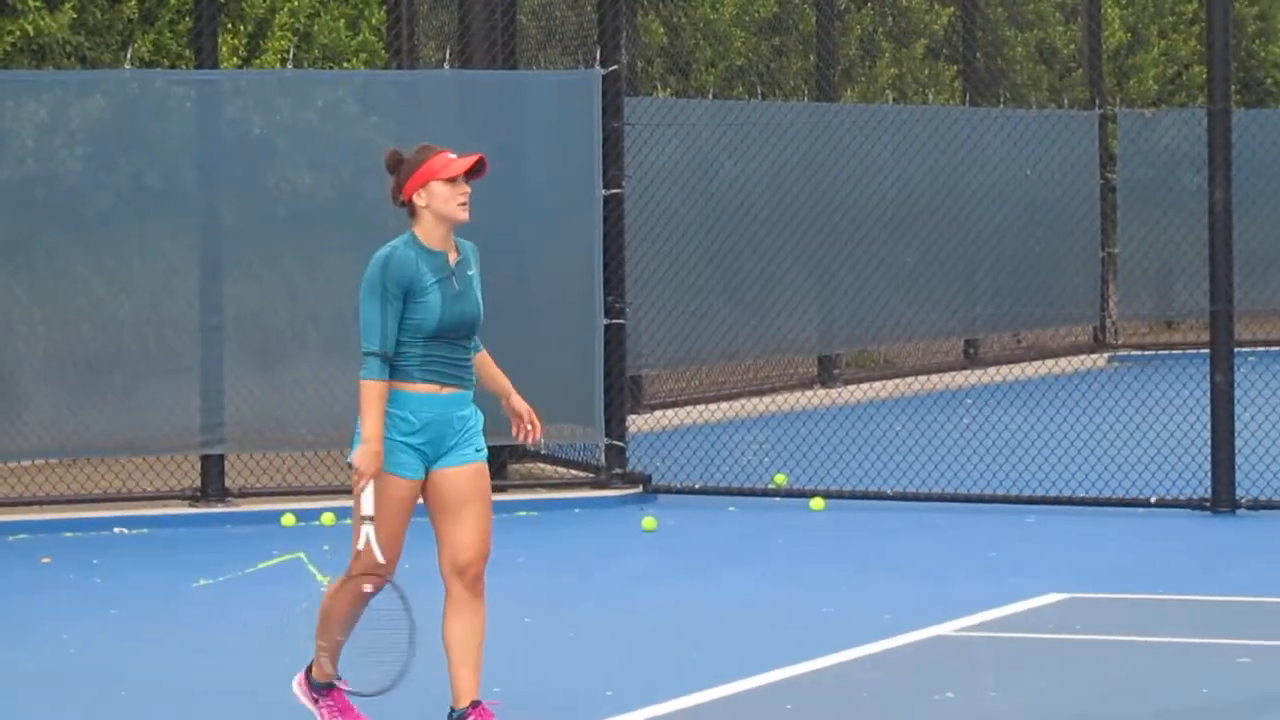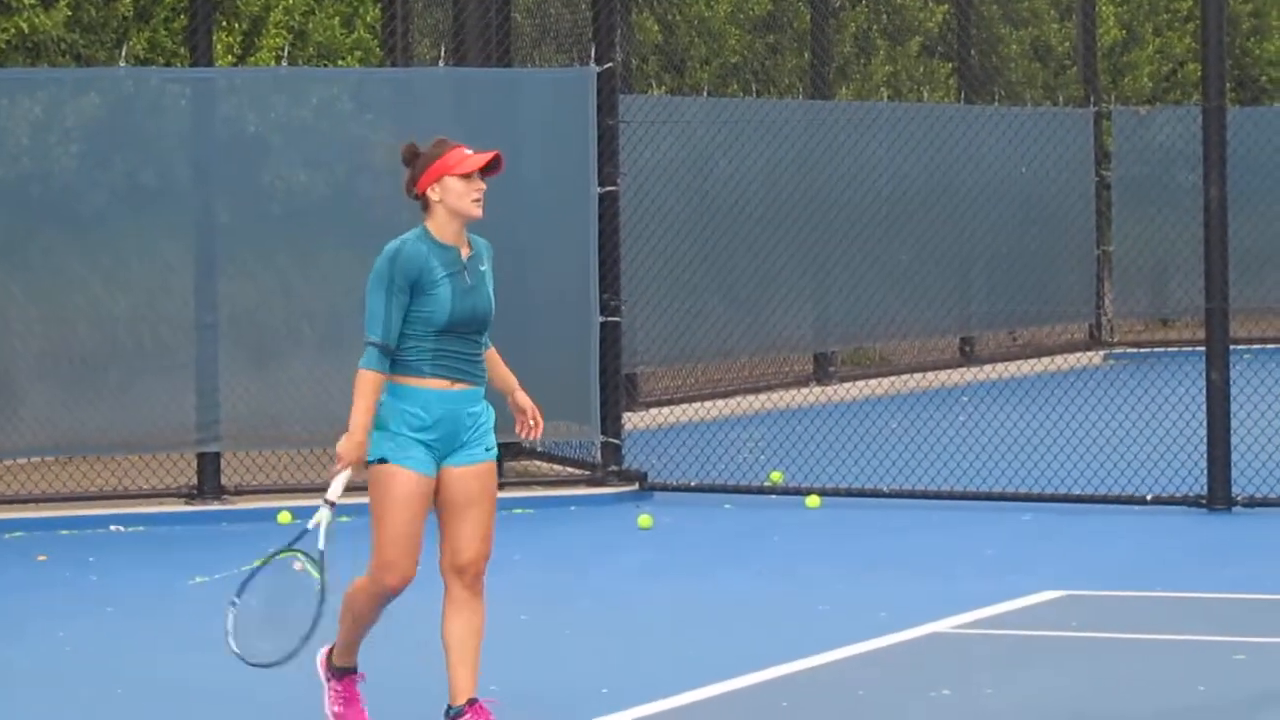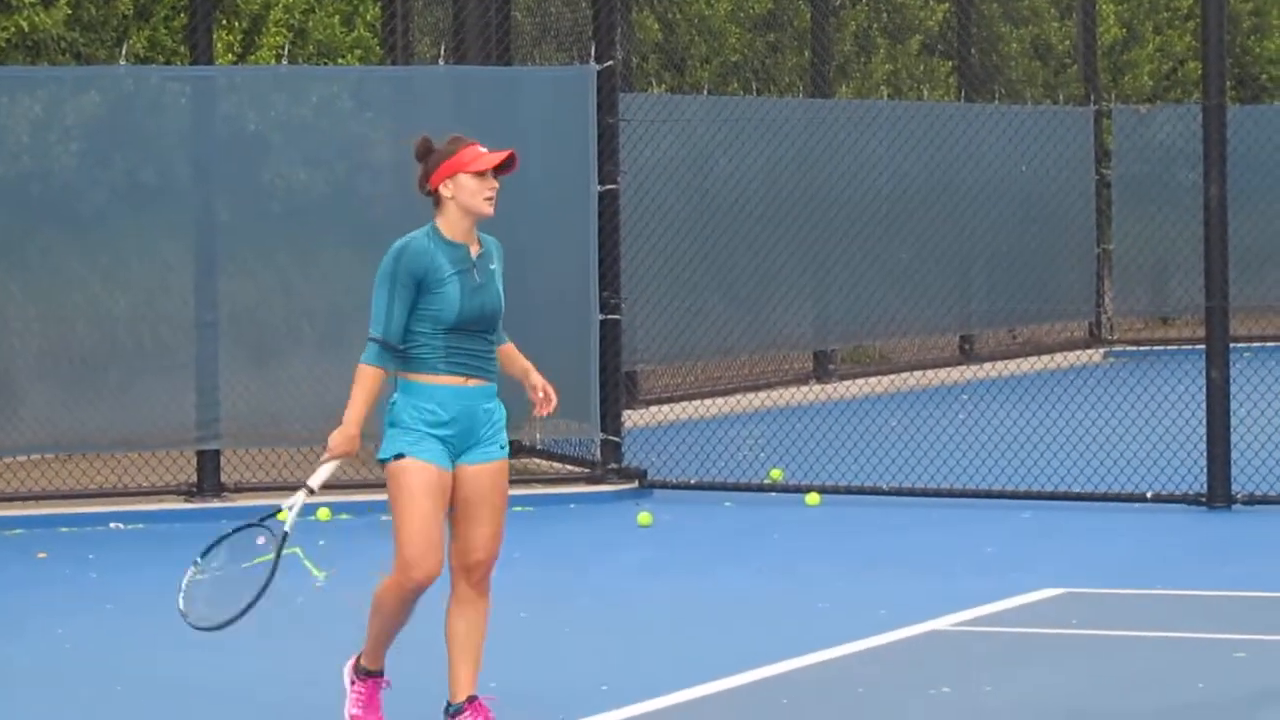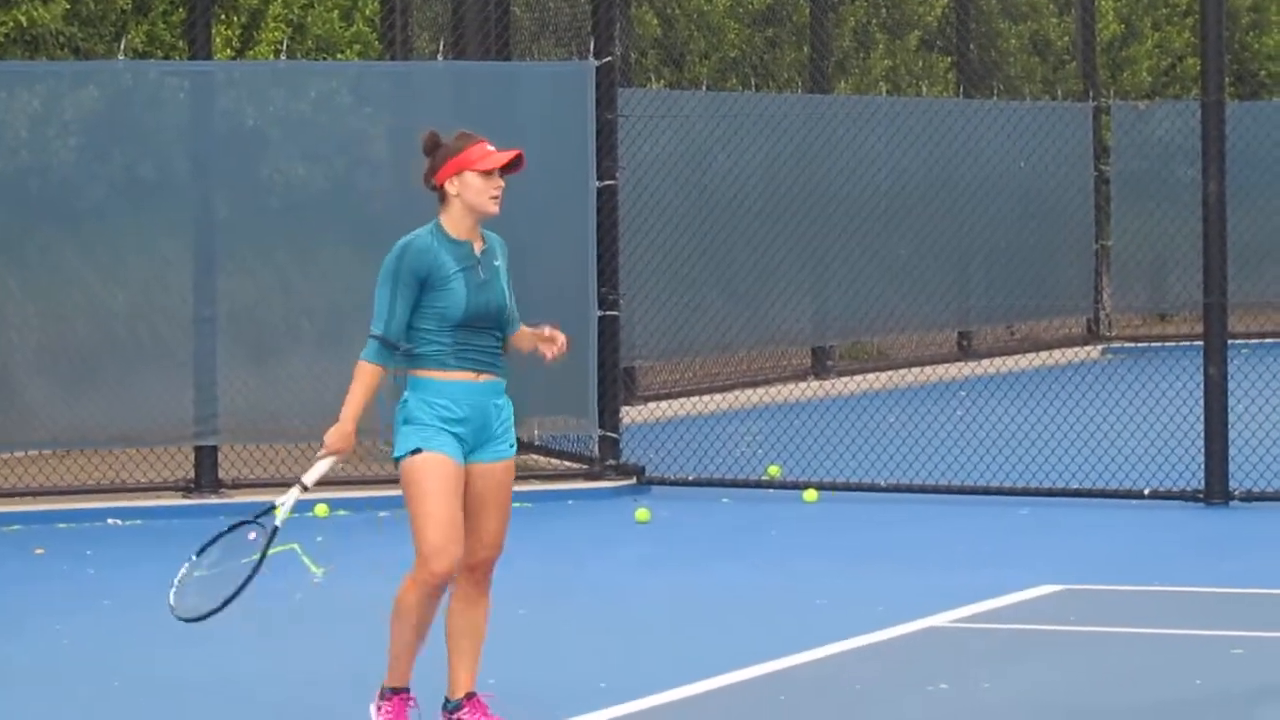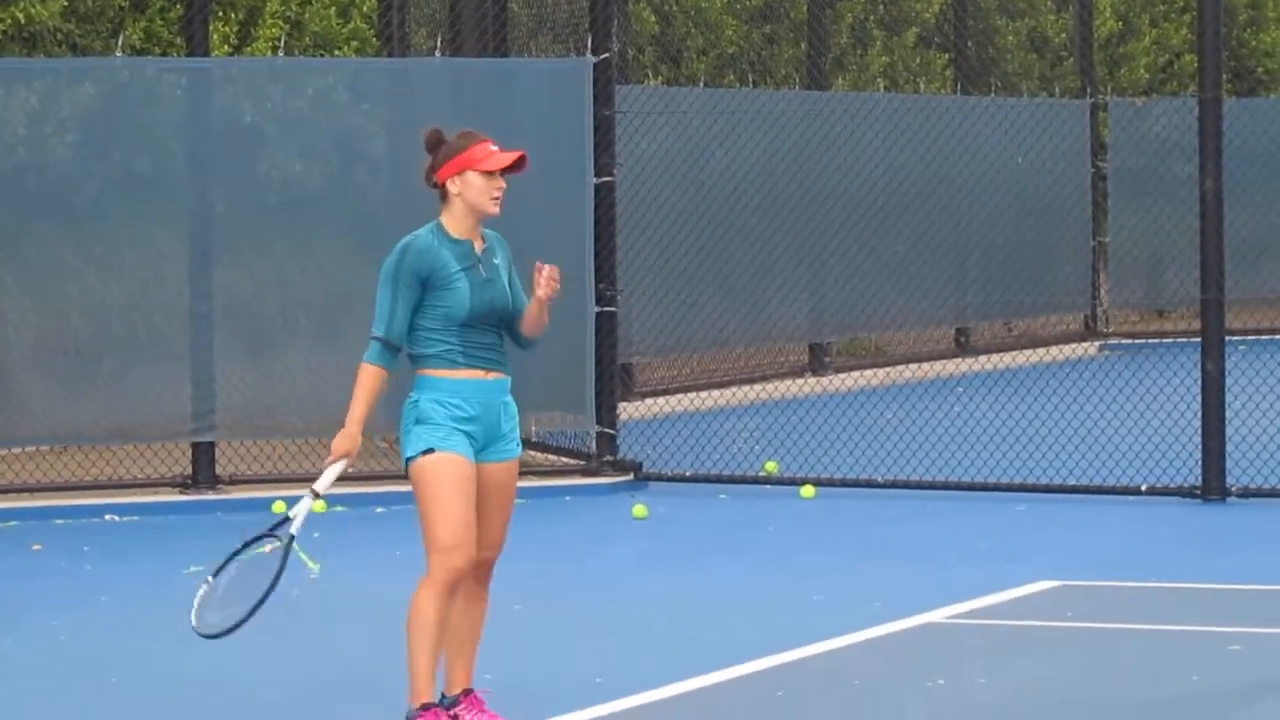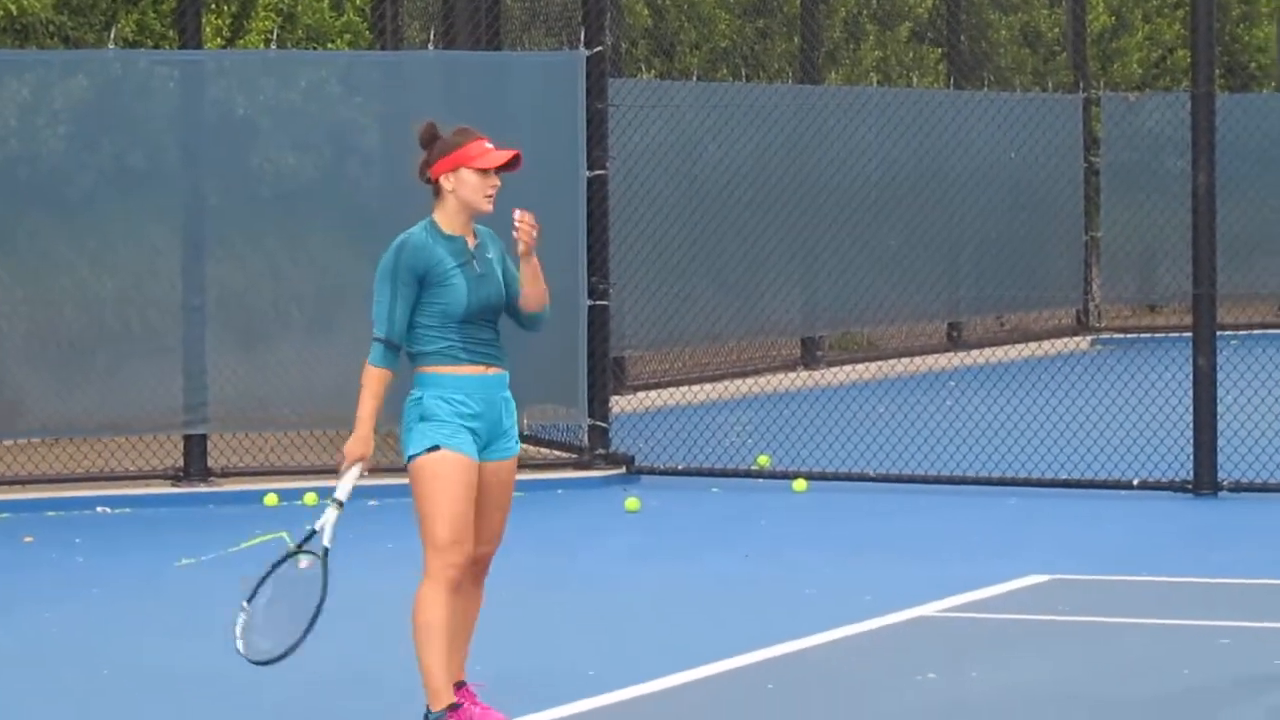
dt=0.1s
person 1, frame 1
left shoulder: (467, 257)
right shoulder: (392, 262)
right elbow: (374, 359)
left wrist: (510, 397)
right wrist: (370, 439)
left hip: (460, 424)
right hip: (399, 426)
left knee: (469, 569)
right knee: (372, 571)
person 1, frame 2
left shoulder: (481, 253)
right shoulder: (403, 256)
right elbow: (378, 351)
left wrist: (516, 393)
right wrist: (356, 431)
left hip: (471, 421)
right hip: (408, 420)
left knee: (468, 569)
right knee: (392, 573)
right ankle: (340, 664)
person 1, frame 3
left shoulder: (491, 252)
right shoulder: (410, 253)
right elbow: (380, 346)
left wrist: (529, 376)
right wrist: (351, 423)
left hip: (484, 418)
right hip: (421, 416)
left knee: (477, 568)
right knee: (418, 570)
right ankle: (367, 668)
person 1, frame 4
left shoulder: (496, 250)
right shoulder: (415, 252)
right elbow: (382, 342)
left wrist: (537, 339)
right wrist: (348, 420)
left hip: (492, 413)
right hip: (433, 412)
left knee: (478, 567)
right knee: (438, 564)
person 1, frame 5
left shoulder: (496, 248)
right shoulder: (416, 252)
left elbow: (522, 330)
right elbow: (384, 344)
left wrist: (542, 300)
right wrist: (354, 425)
left hip: (498, 411)
right hip: (441, 411)
left knee: (480, 567)
right knee: (450, 564)
person 1, frame 6
left shoulder: (491, 242)
right shoulder: (410, 250)
left elbow: (531, 317)
right elbow: (383, 346)
left wrist: (528, 254)
right wrist: (364, 428)
left hip: (496, 406)
right hip: (441, 409)
left knee: (476, 563)
right knee: (448, 563)
